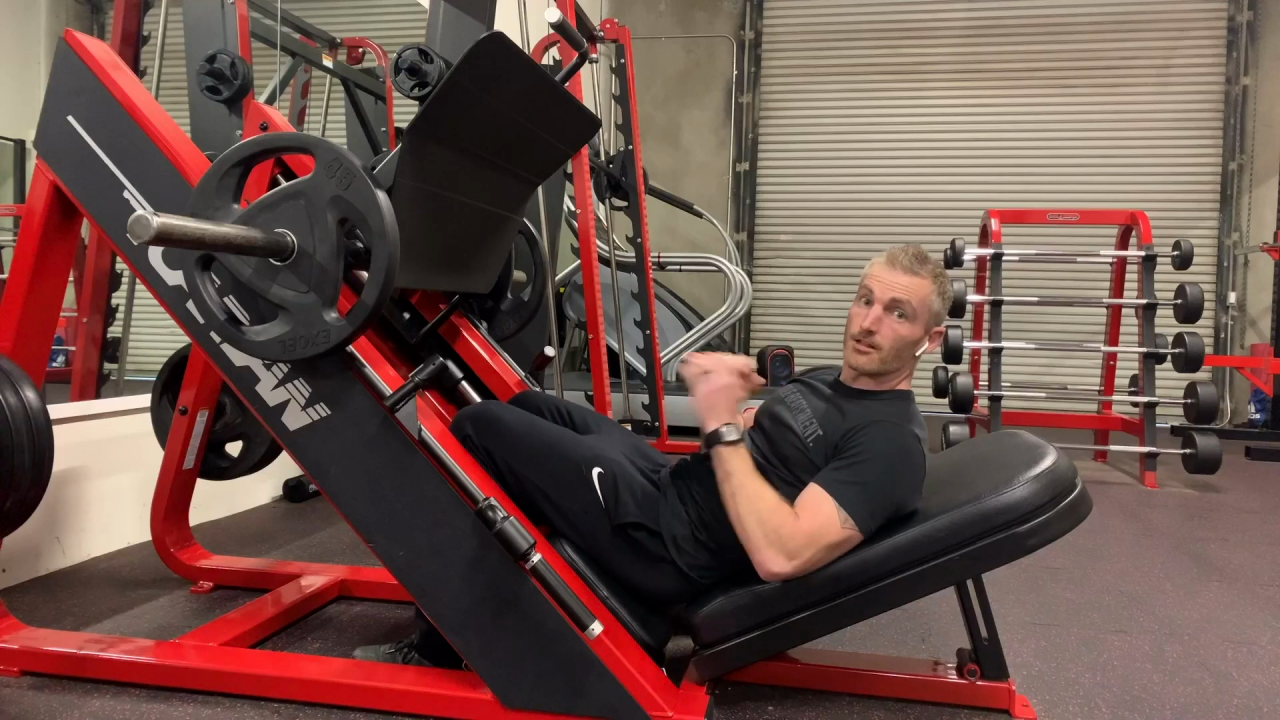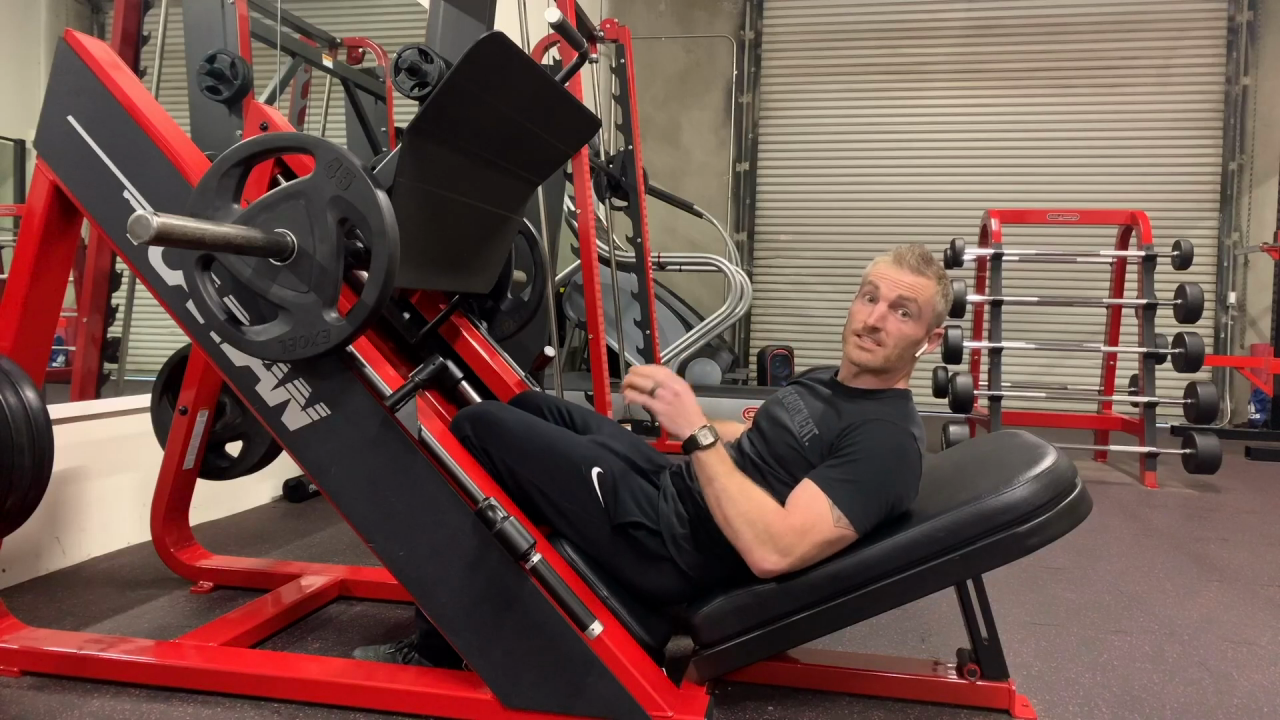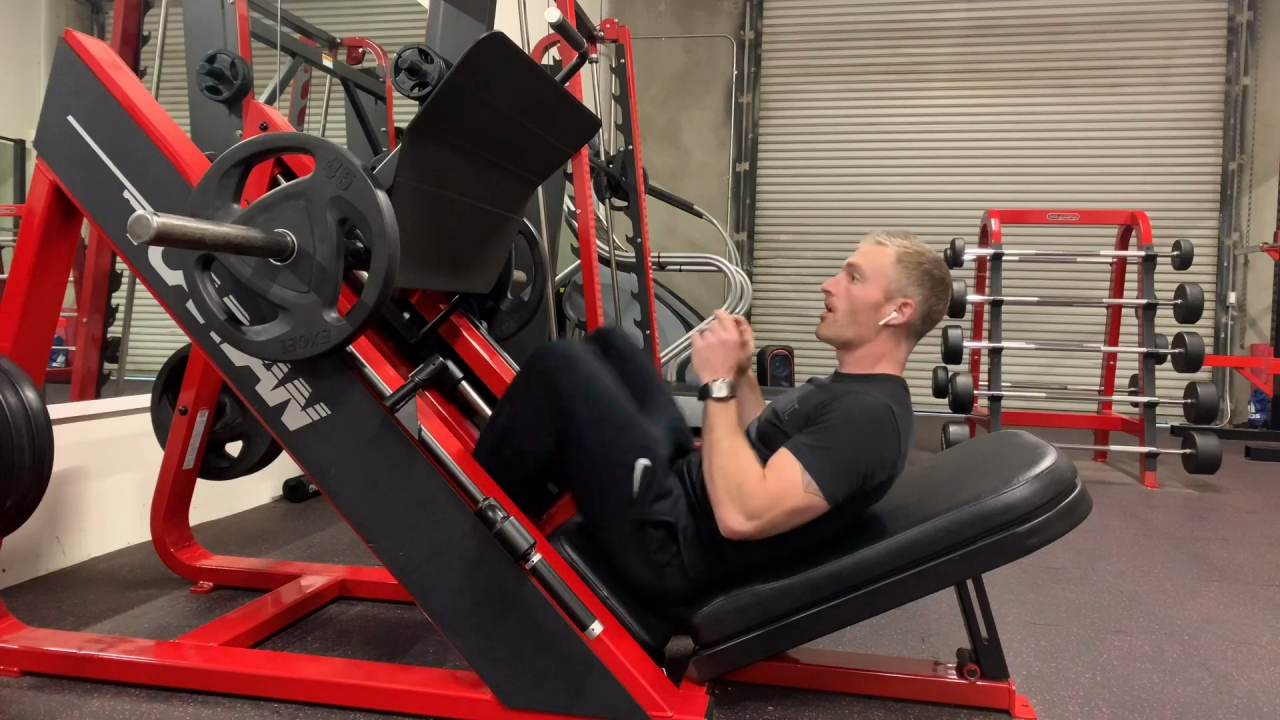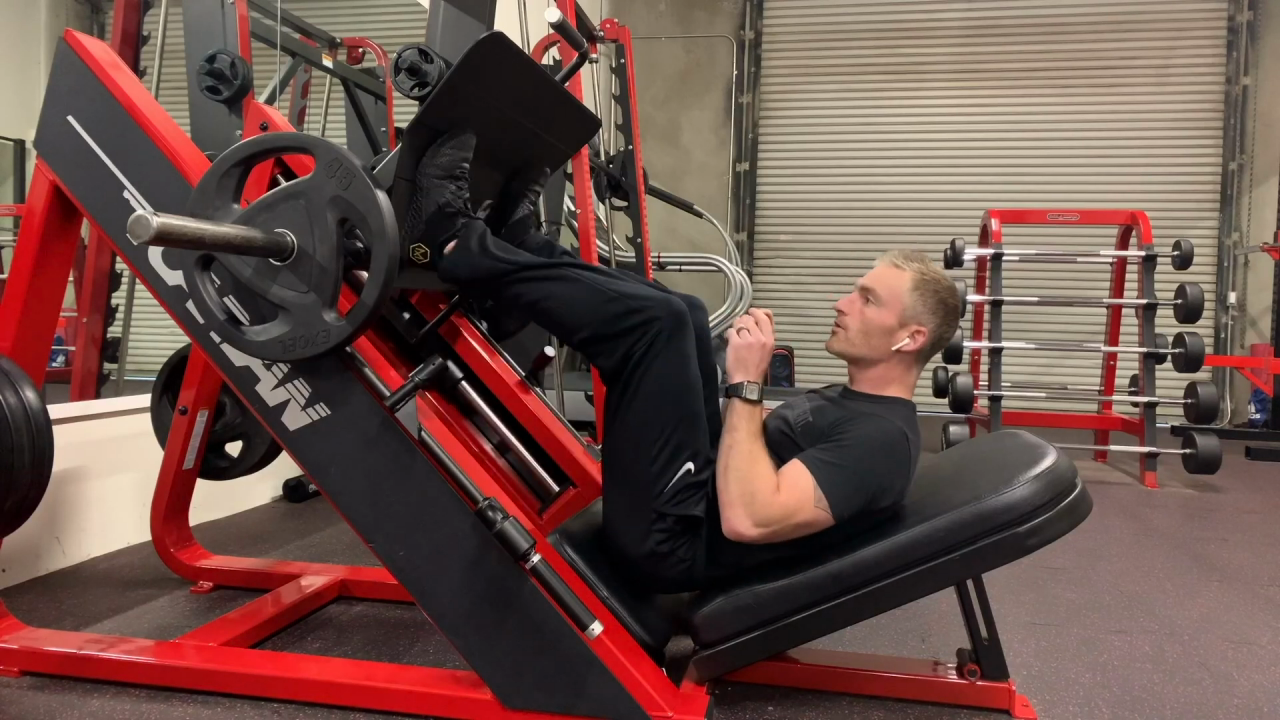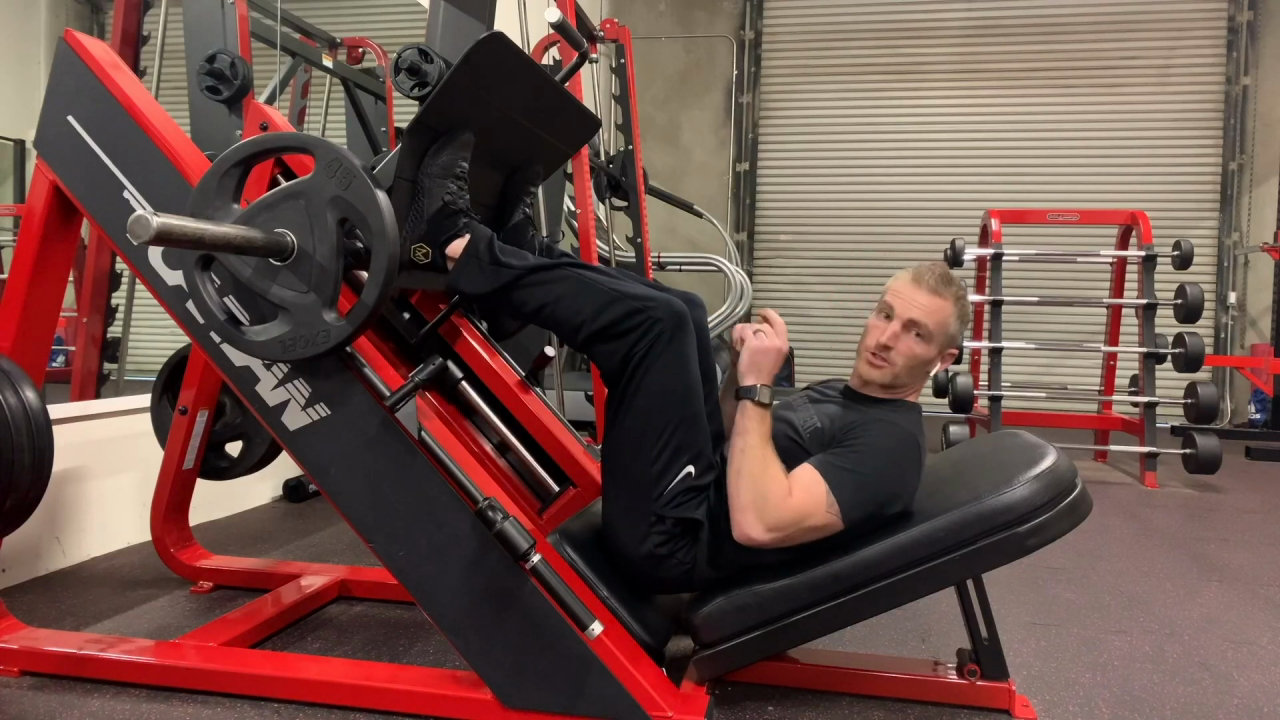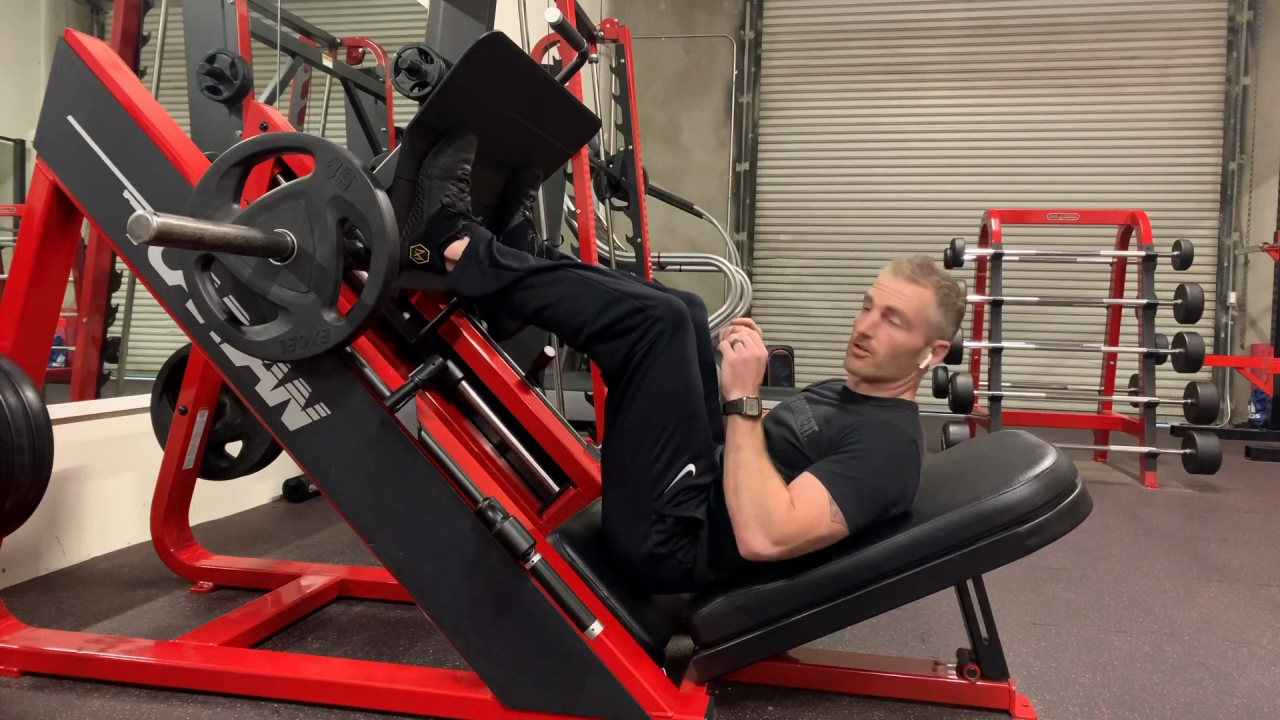
dt=0.5s
person 1, frame 1
left shoulder: (890, 442)
right shoulder: (827, 381)
left elbow: (779, 556)
left wrist: (721, 424)
right wrist: (720, 402)
left hip: (666, 543)
right hip: (677, 490)
left knee: (479, 429)
right knee: (528, 406)
left ankle: (436, 649)
person 1, frame 2
left shoulder: (887, 442)
right shoulder: (828, 381)
left elbow: (771, 551)
left wrist: (695, 432)
right wrist: (685, 410)
left hip: (666, 543)
right hip: (673, 486)
left knee: (479, 430)
right knee: (528, 407)
left ankle: (438, 646)
person 1, frame 3
left shoulder: (869, 416)
right shoulder: (852, 389)
left elbow: (740, 515)
left wrist: (719, 384)
right wrist: (741, 369)
left hip: (669, 550)
left knee: (563, 367)
right knee: (606, 345)
person 1, frame 4
left shoulder: (880, 437)
right shoulder: (847, 403)
left elbow: (746, 520)
left wrist: (744, 385)
right wrist: (747, 367)
left hip: (671, 539)
right hip: (697, 494)
left knee: (656, 321)
right knee: (674, 318)
left ankle: (454, 242)
right ankle: (515, 241)
person 1, frame 5
left shoulder: (890, 443)
right shoulder: (839, 394)
left elbow: (757, 524)
left wrist: (755, 387)
right wrist: (735, 372)
left hip: (670, 539)
right hip: (700, 496)
left knee: (654, 321)
right knee: (677, 314)
left ankle: (454, 244)
right ankle: (517, 245)
person 1, frame 6
left shoulder: (888, 443)
right shoulder: (839, 392)
left elbow: (762, 538)
left wrist: (743, 400)
right wrist: (736, 372)
left hip: (670, 539)
right hip: (700, 498)
left knee: (655, 321)
right knee: (676, 316)
left ankle: (454, 246)
right ankle: (519, 250)
